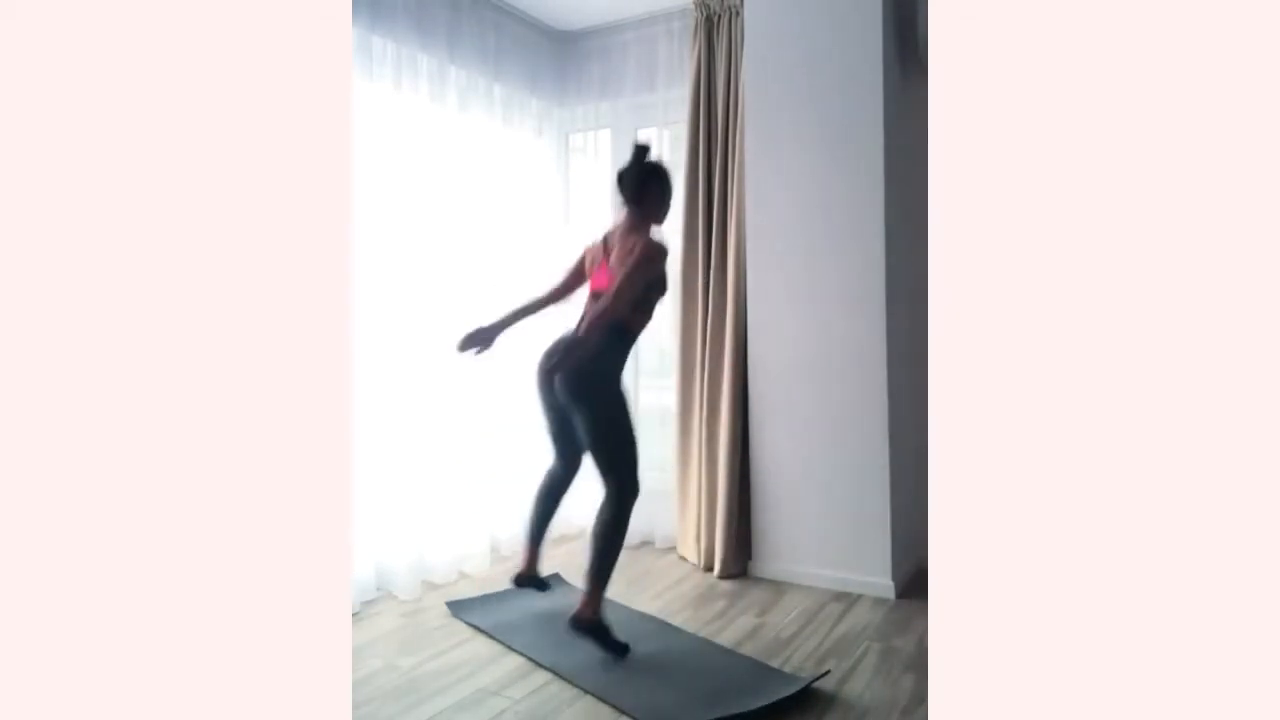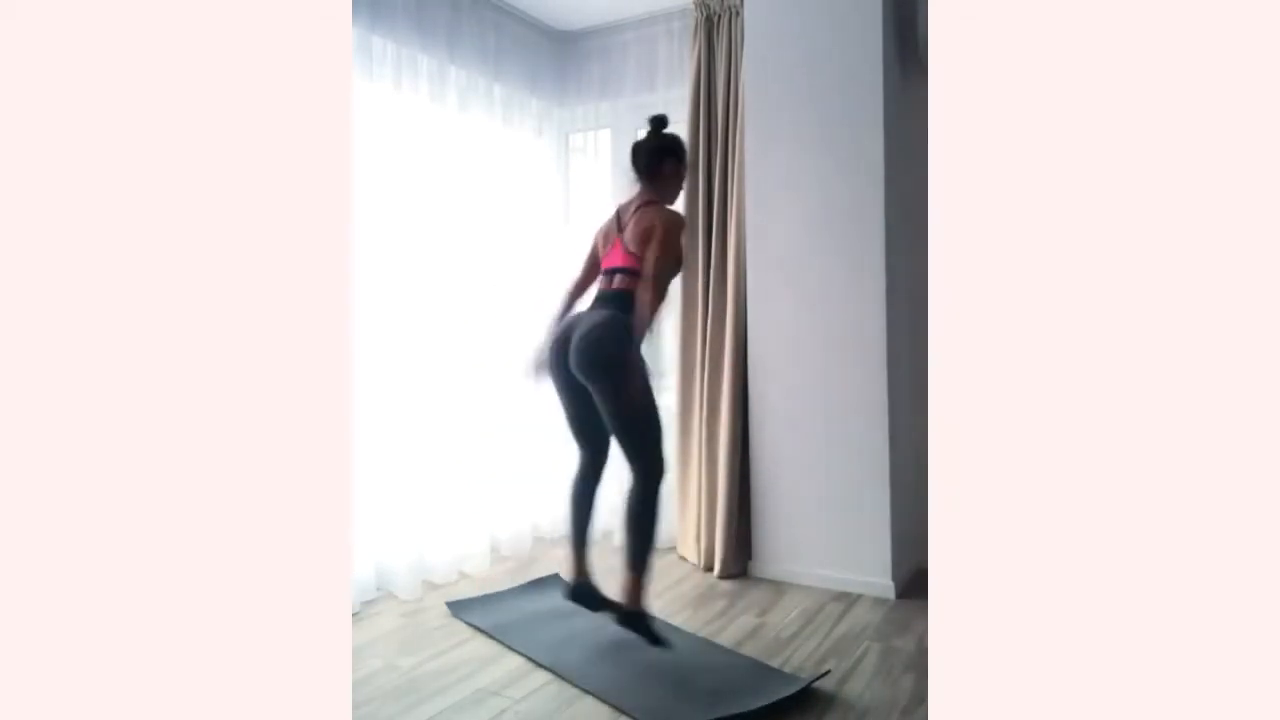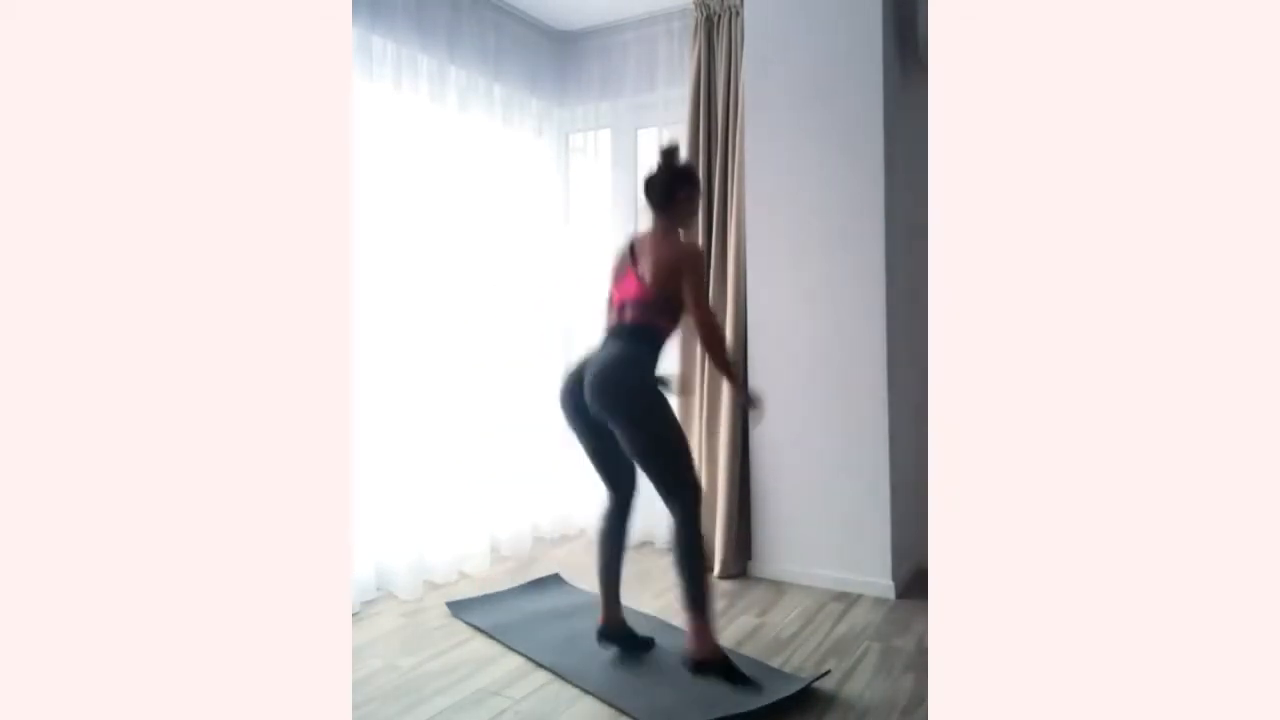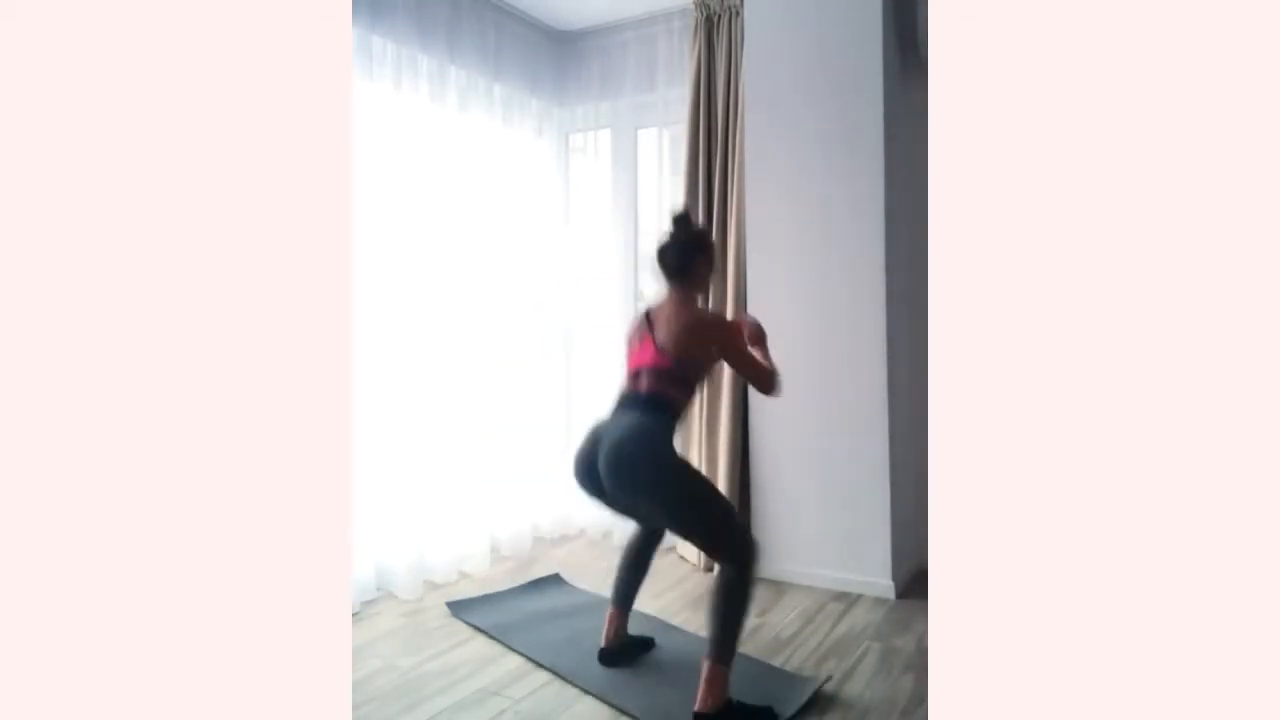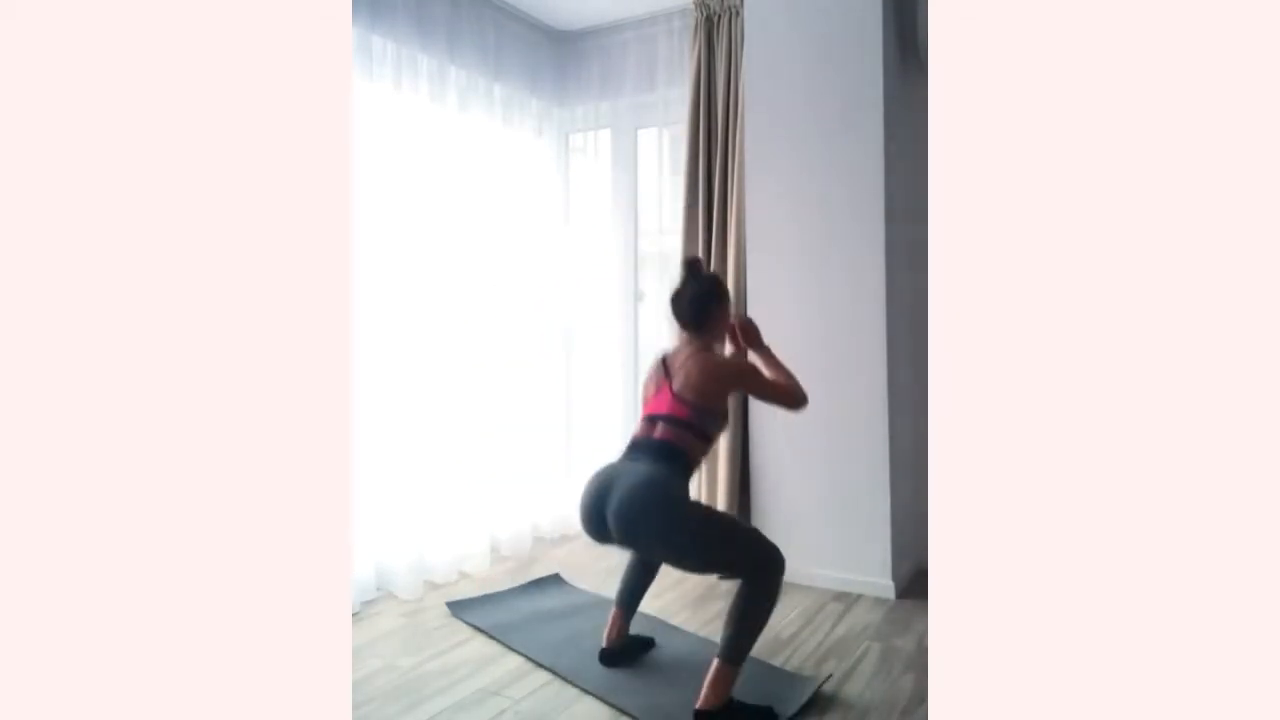
dt=0.1s
person 1, frame 1
left shoulder: (599, 245)
right shoulder: (651, 251)
left elbow: (555, 293)
right elbow: (614, 303)
left wrist: (498, 327)
right wrist: (576, 351)
left hip: (557, 362)
right hip: (590, 372)
left knee: (564, 464)
right knee: (623, 488)
left ankle: (528, 567)
right ankle: (589, 612)
person 1, frame 2
left shoulder: (613, 219)
right shoulder: (668, 221)
right elbow: (651, 288)
left wrist: (558, 336)
right wrist: (633, 349)
left hip: (574, 338)
right hip: (607, 348)
left knee: (593, 459)
right knee: (649, 470)
left ankle: (579, 578)
right ankle: (632, 601)
person 1, frame 3
left shoulder: (627, 252)
right shoulder: (683, 255)
right elbow: (709, 334)
right wrist: (739, 387)
left hip: (581, 380)
right hip: (624, 384)
left knee: (621, 494)
right knee: (686, 504)
left ankle: (611, 620)
right ankle: (702, 647)
person 1, frame 4
left shoulder: (642, 322)
right shoulder: (706, 323)
right elbow: (767, 384)
right wrist: (755, 341)
left hip: (594, 451)
right hip: (638, 457)
left knee: (652, 522)
right knee: (738, 551)
left ankle: (614, 639)
person 1, frame 5
left shoulder: (660, 367)
right shoulder: (724, 368)
right elbow: (796, 398)
right wrist: (756, 347)
left hip: (598, 498)
right hip: (649, 502)
left knee: (657, 538)
right knee: (765, 566)
left ankle: (615, 639)
